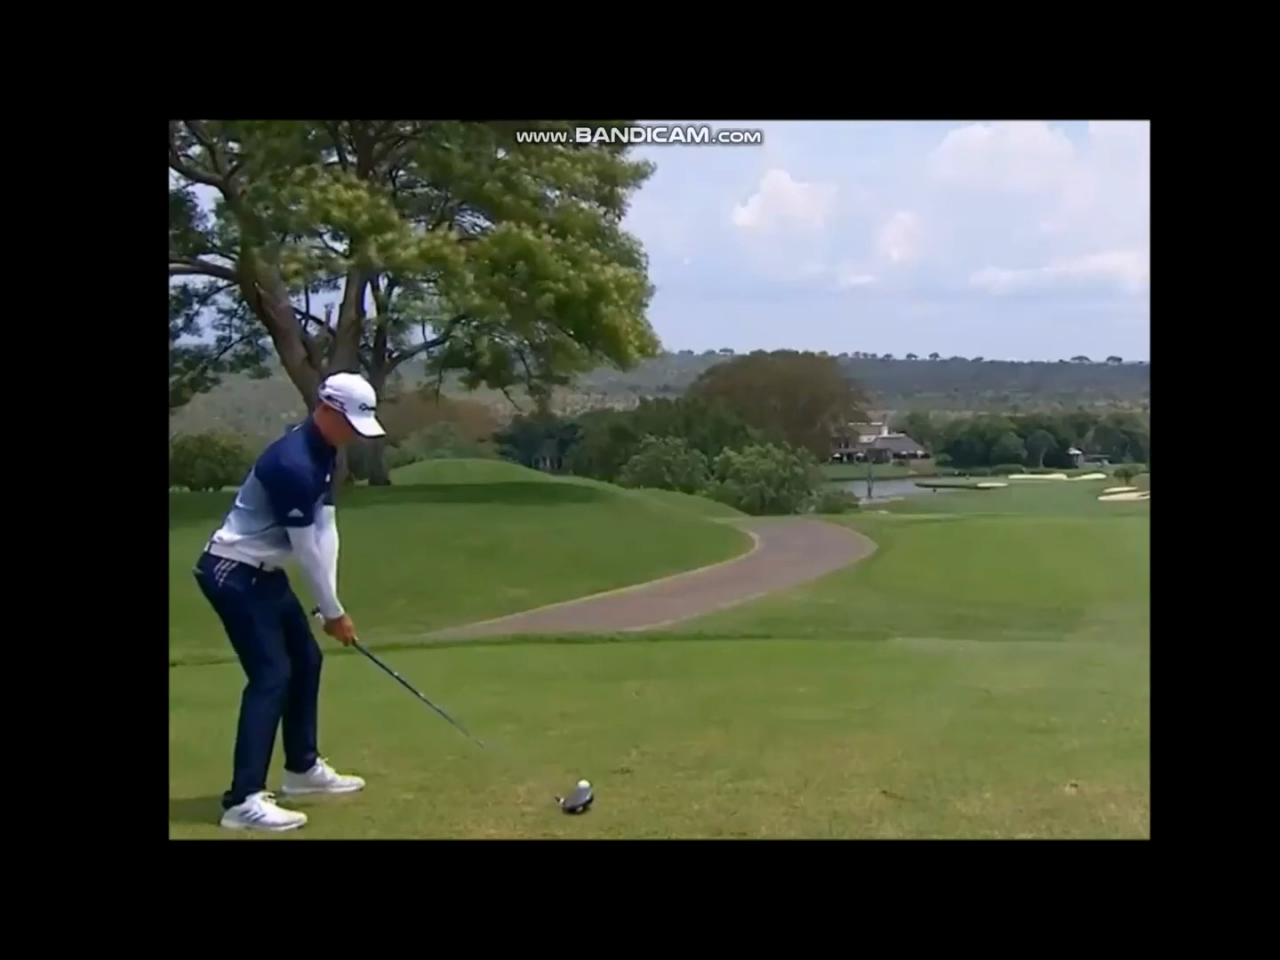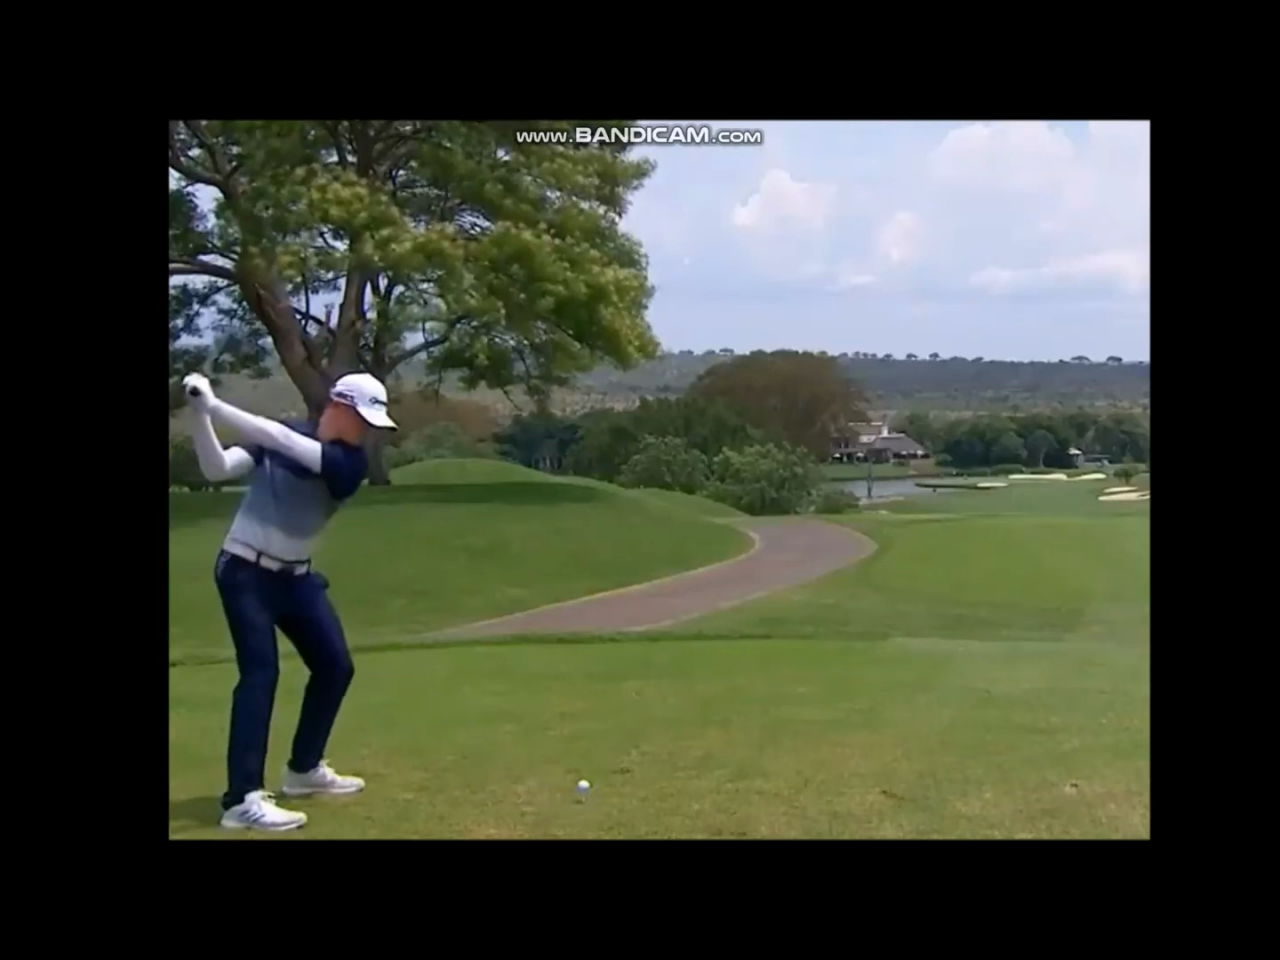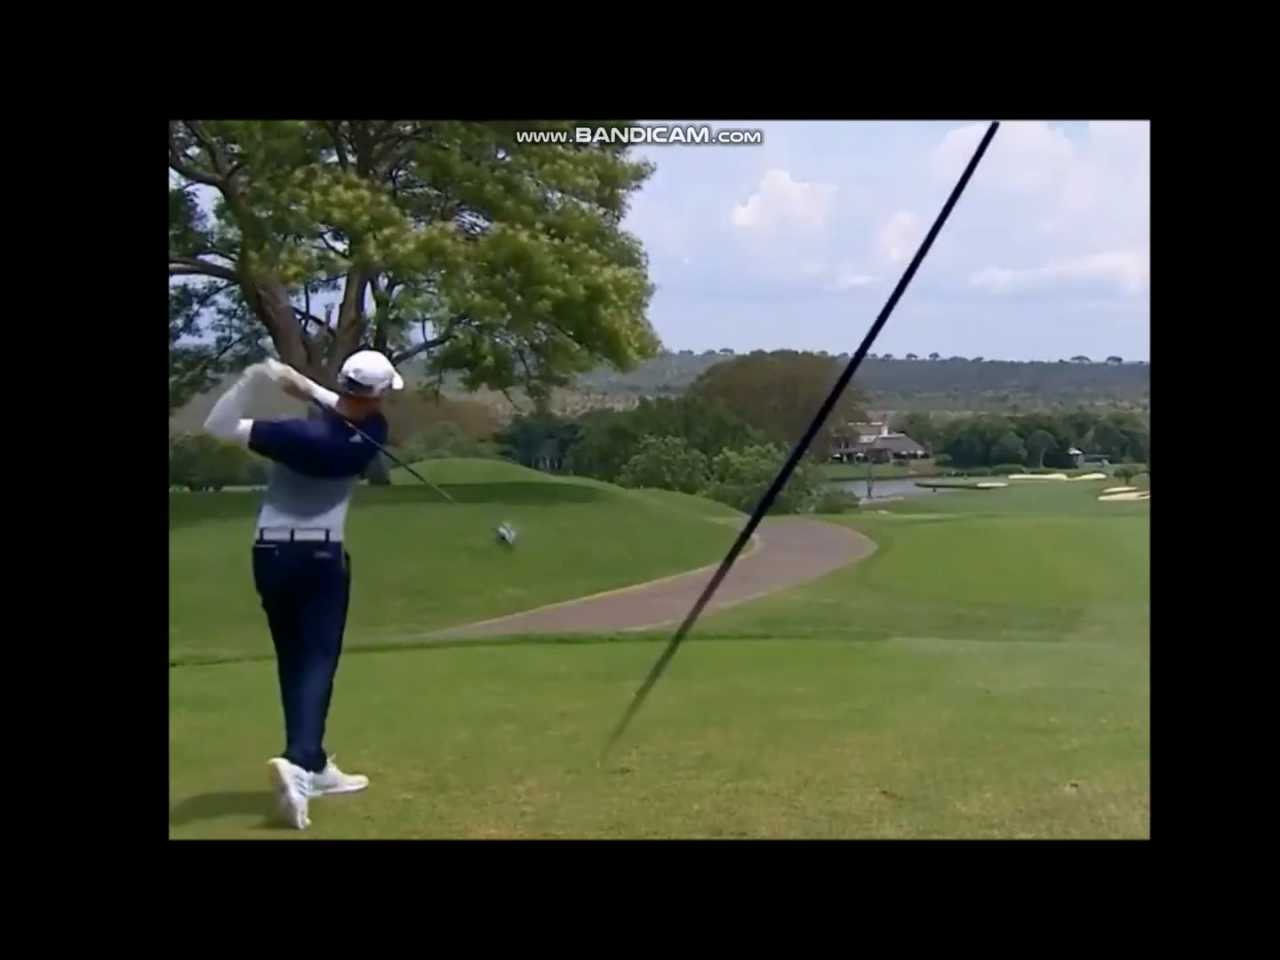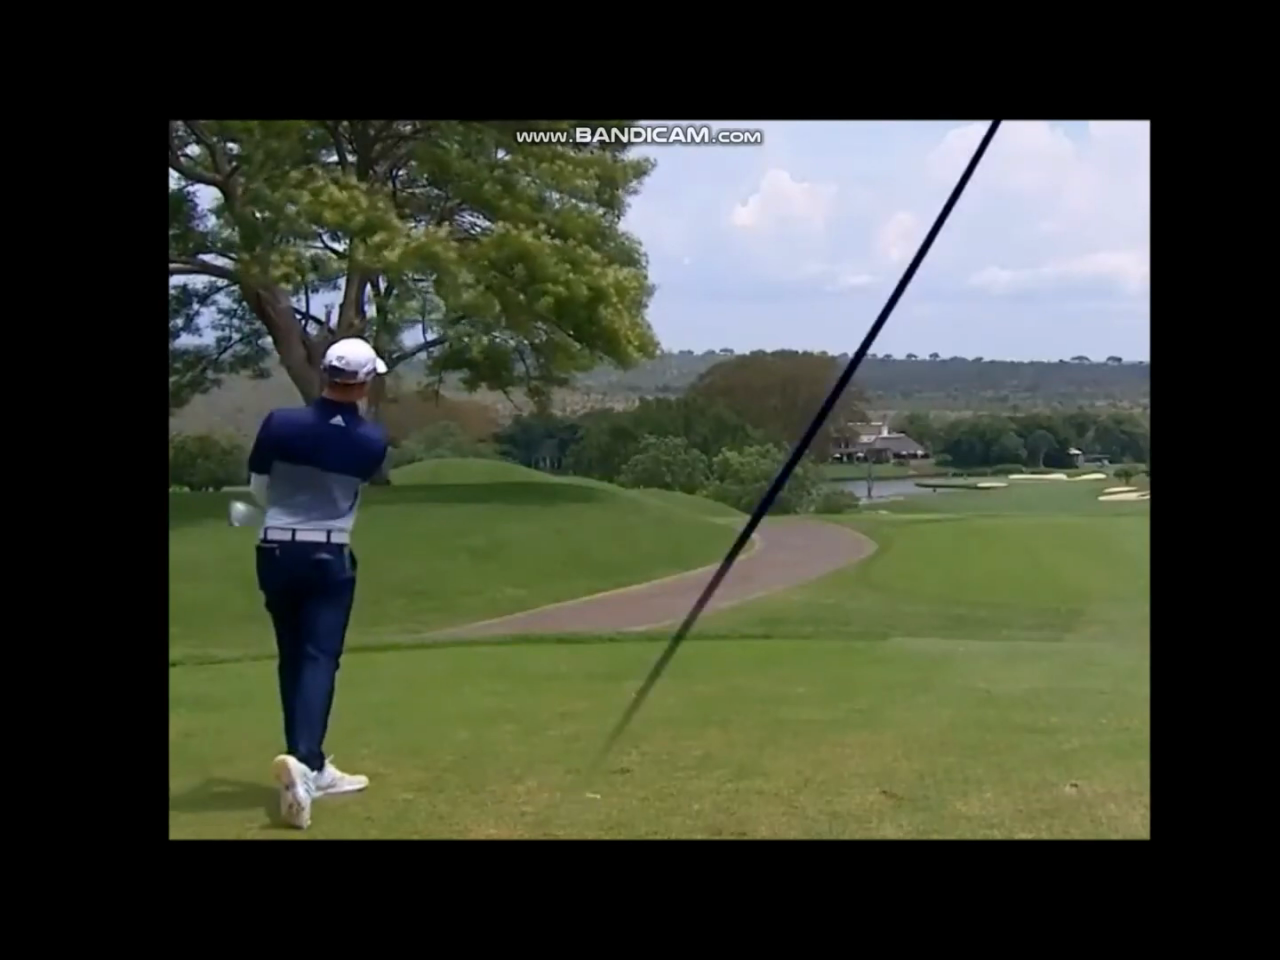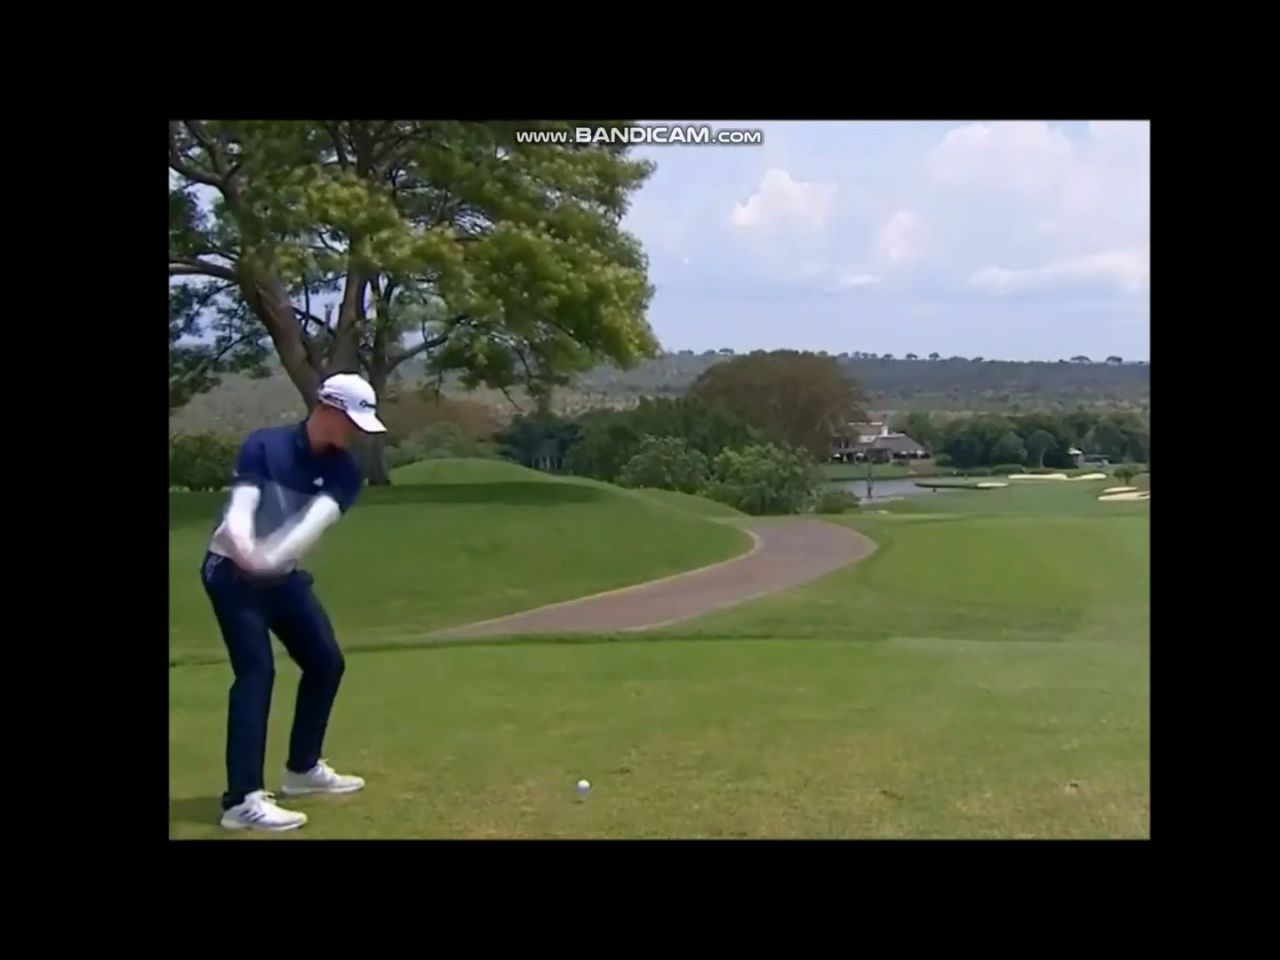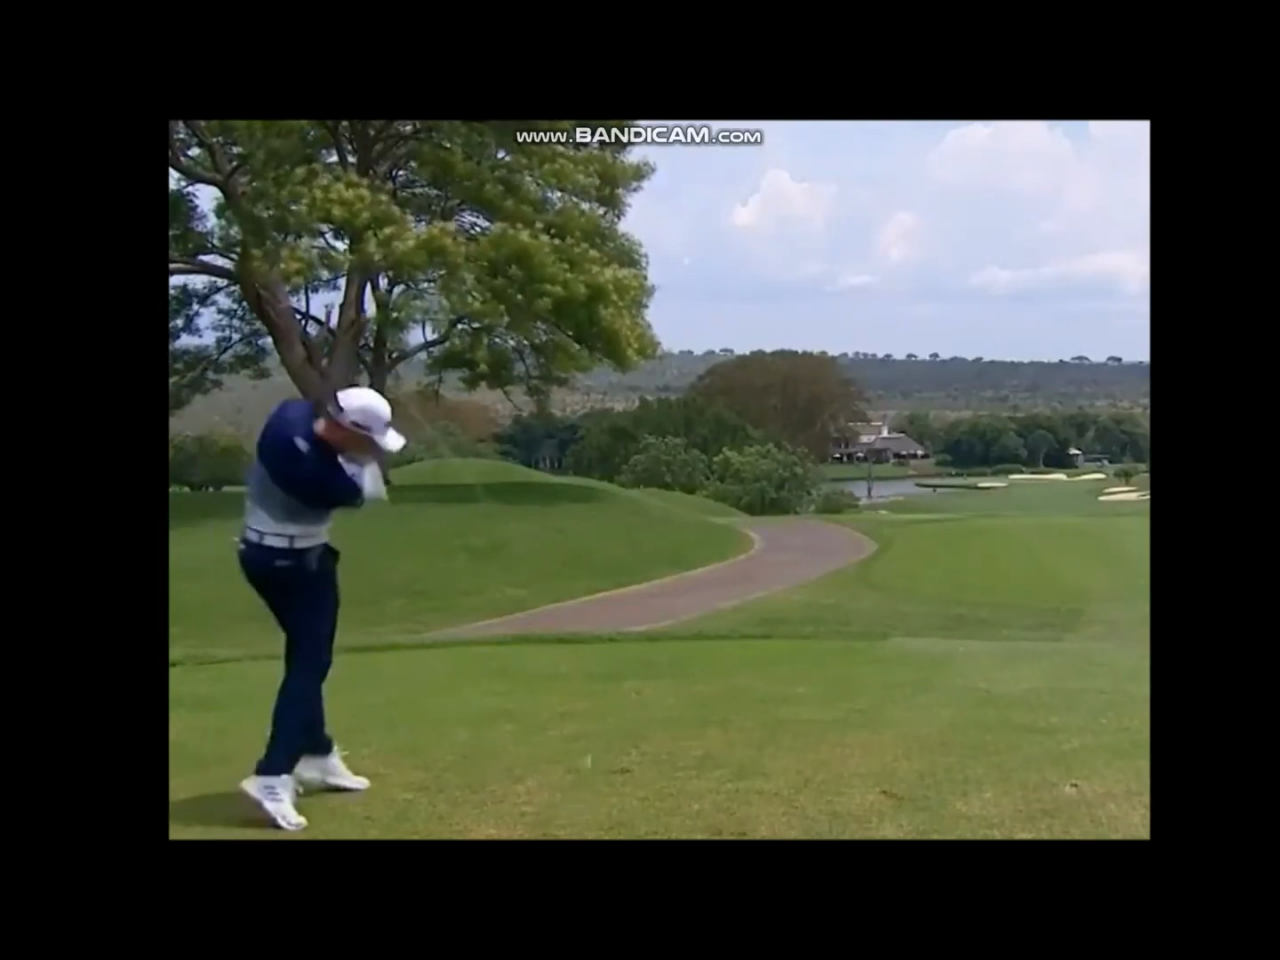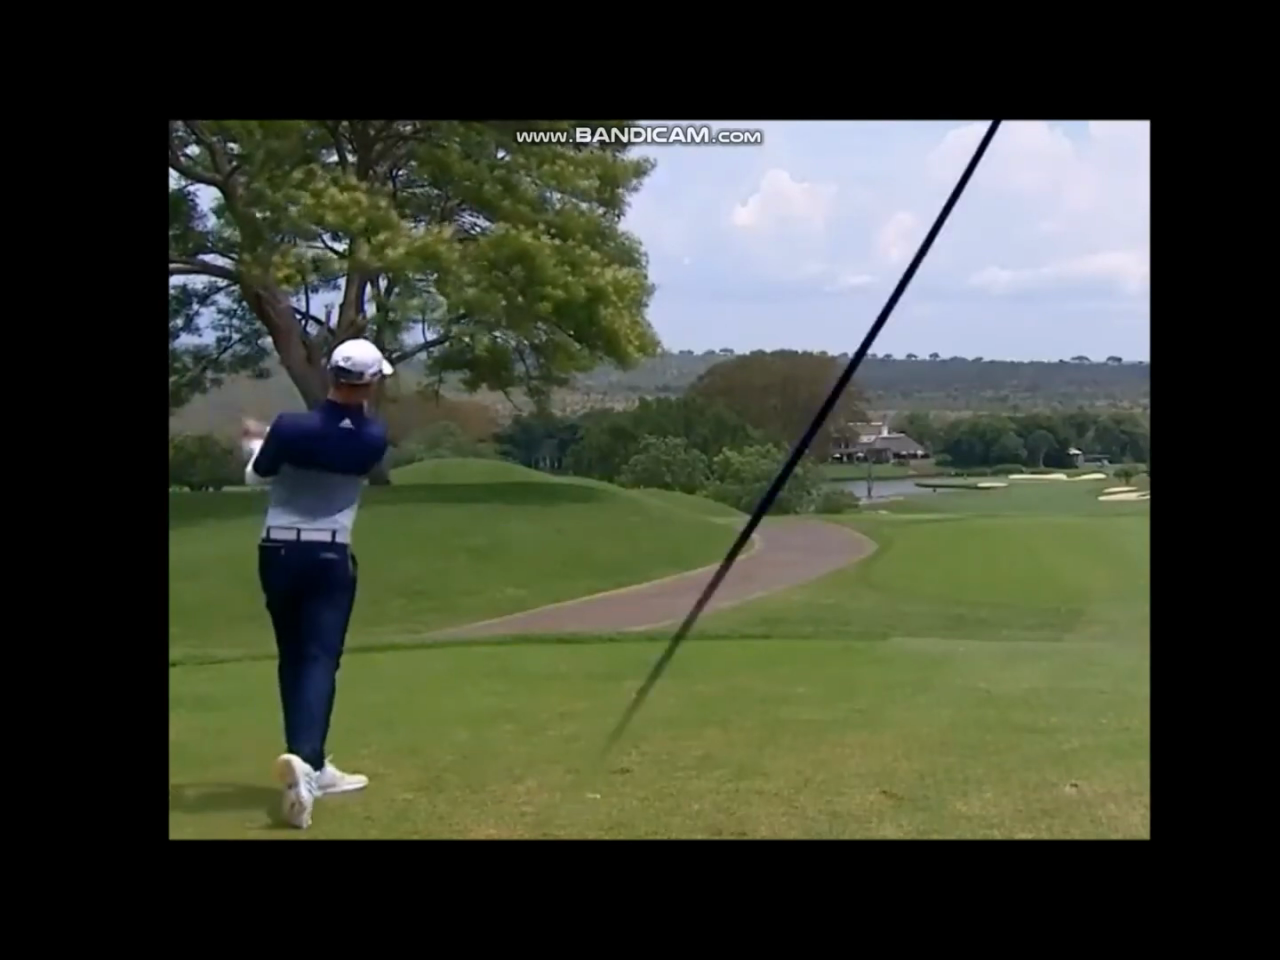
dt=0.7s
person 1, frame 1
left shoulder: (323, 456)
right shoulder: (292, 464)
left elbow: (326, 532)
right elbow: (306, 549)
left wrist: (330, 598)
right wrist: (333, 611)
left hip: (263, 572)
right hip: (233, 572)
left knee: (306, 660)
right knee: (271, 675)
left ankle: (303, 767)
right ankle: (243, 799)
person 1, frame 2
left shoulder: (351, 462)
right shoulder: (276, 436)
left elbow: (283, 441)
right elbow: (218, 469)
left wrist: (214, 405)
right wrist: (200, 413)
left hip: (296, 575)
right hip: (245, 570)
left knee: (335, 666)
right knee: (260, 673)
left ankle: (304, 768)
right ankle: (242, 798)
person 1, frame 3
left shoulder: (299, 435)
right shoulder: (372, 434)
left elbow: (218, 427)
right elbow: (345, 411)
left wrist: (257, 376)
right wrist: (300, 381)
left hip: (271, 556)
right hip: (322, 559)
left knee: (292, 663)
right knee: (317, 663)
left ankle: (313, 767)
right ankle: (298, 762)
person 1, frame 4
left shoulder: (281, 424)
right shoulder: (372, 440)
left elbow: (259, 489)
left hip: (285, 554)
right hip: (327, 559)
left knee: (308, 654)
right knee: (318, 659)
left ankle: (308, 765)
right ankle: (300, 765)
person 1, frame 5
left shoulder: (345, 471)
right shoulder: (264, 445)
left elbow: (315, 523)
right elbow: (240, 508)
left wrist: (270, 556)
right wrist: (241, 546)
left hip: (283, 574)
right hip: (232, 570)
left knee: (326, 662)
right knee: (256, 672)
left ankle: (304, 768)
right ankle: (243, 799)
person 1, frame 6
left shoulder: (284, 421)
right shoulder: (339, 478)
right elbow: (368, 490)
left hip: (257, 556)
right hip: (300, 562)
left knee: (304, 659)
right knee: (308, 664)
left ankle: (315, 756)
right ankle: (272, 779)
person 1, frame 7
left shoulder: (293, 429)
right shoulder: (374, 439)
left elbow: (256, 477)
left wrist: (260, 441)
right wrist: (271, 435)
left hip: (278, 553)
right hip: (329, 558)
left knee: (294, 660)
right knee: (319, 659)
left ankle: (310, 766)
right ankle: (305, 758)
